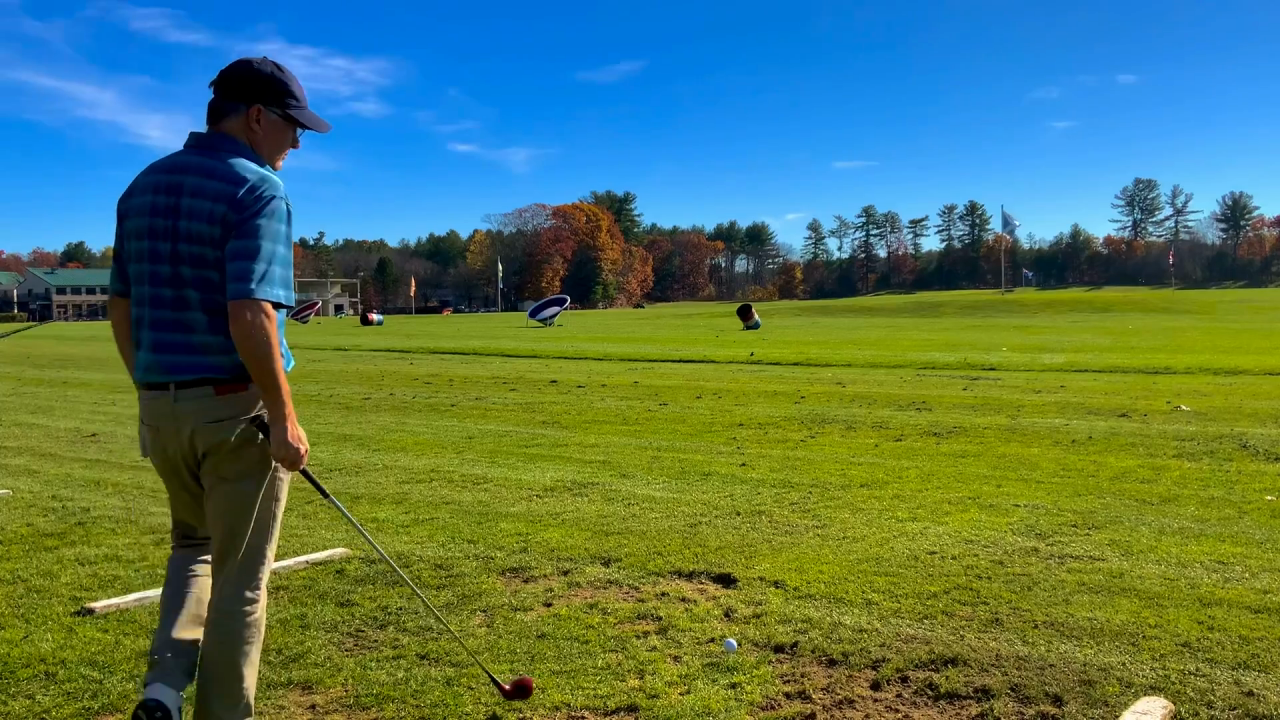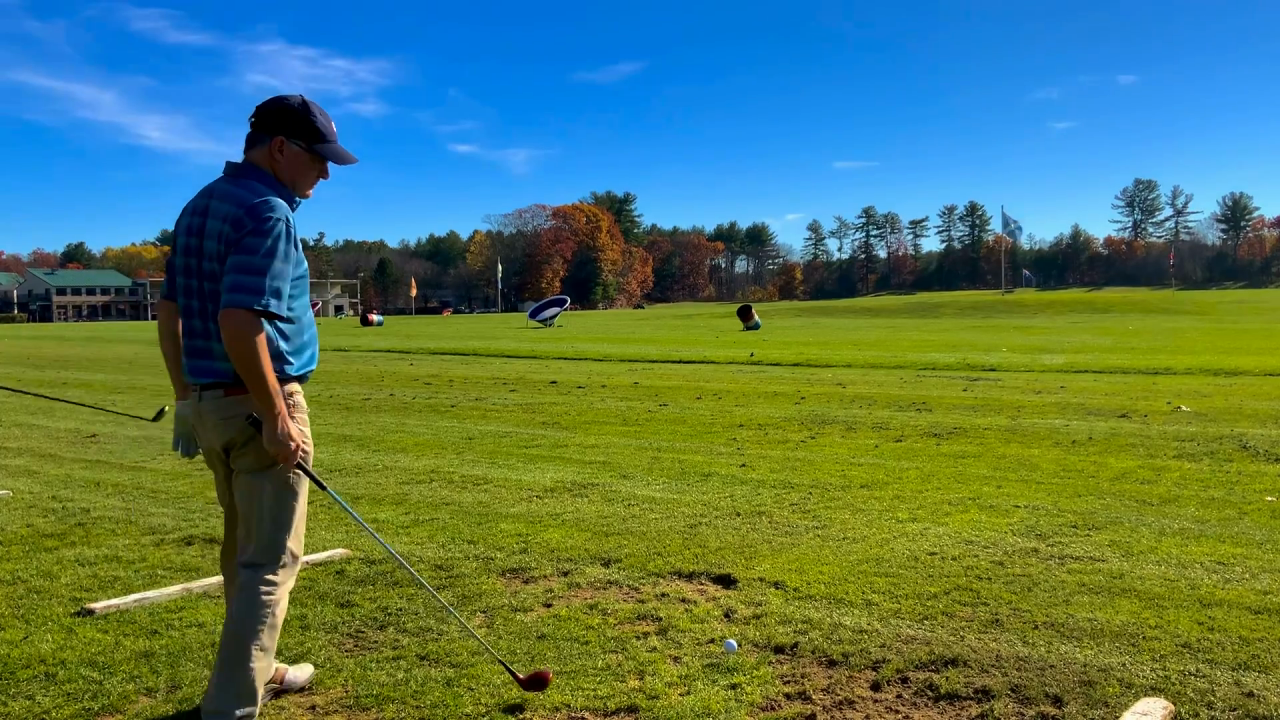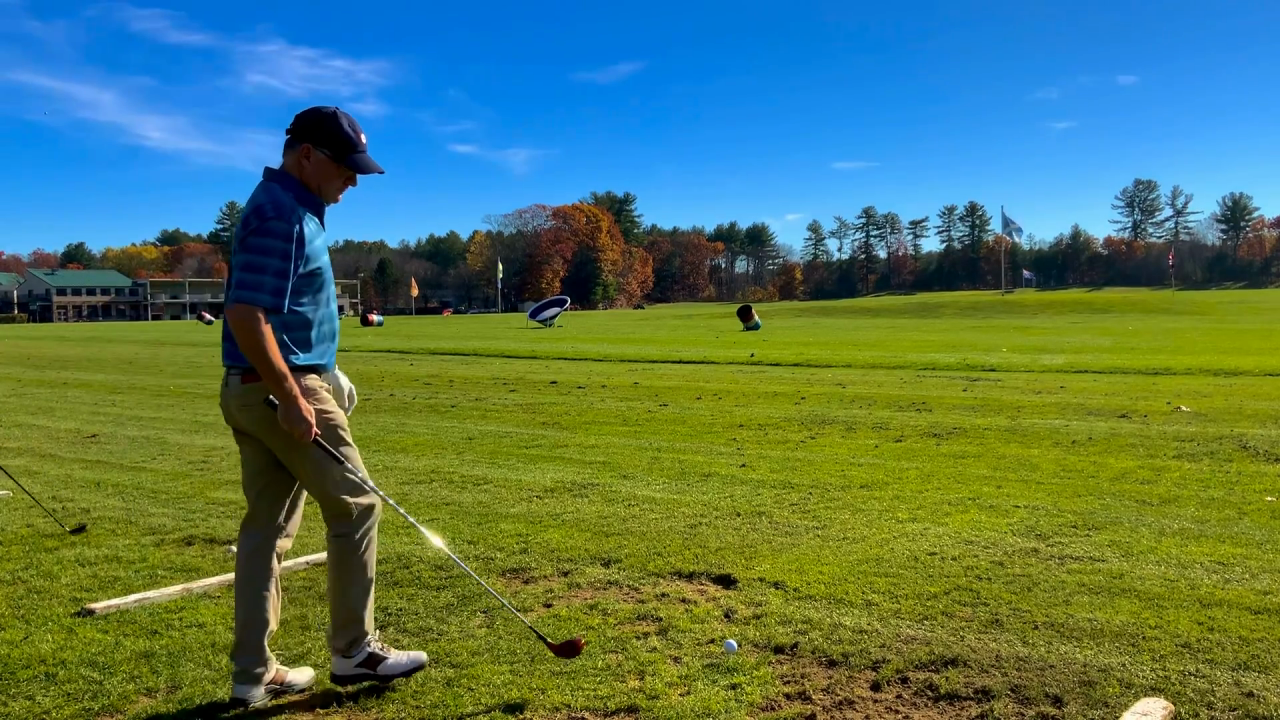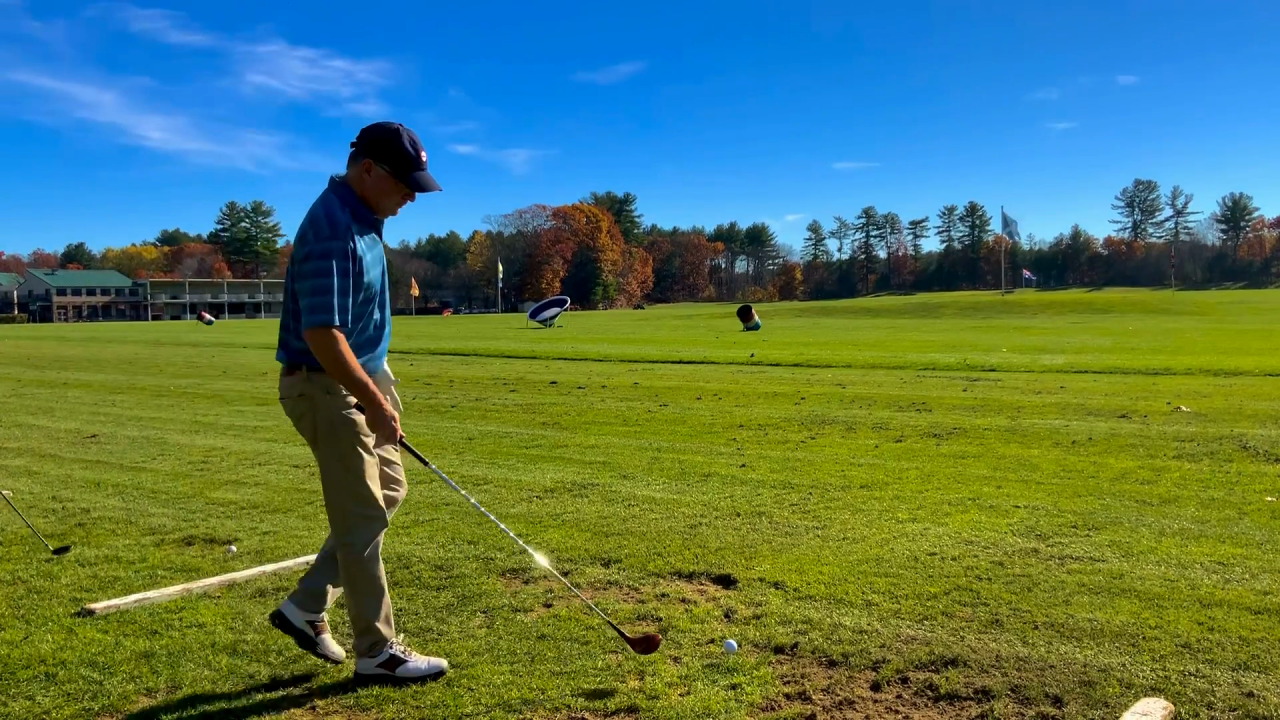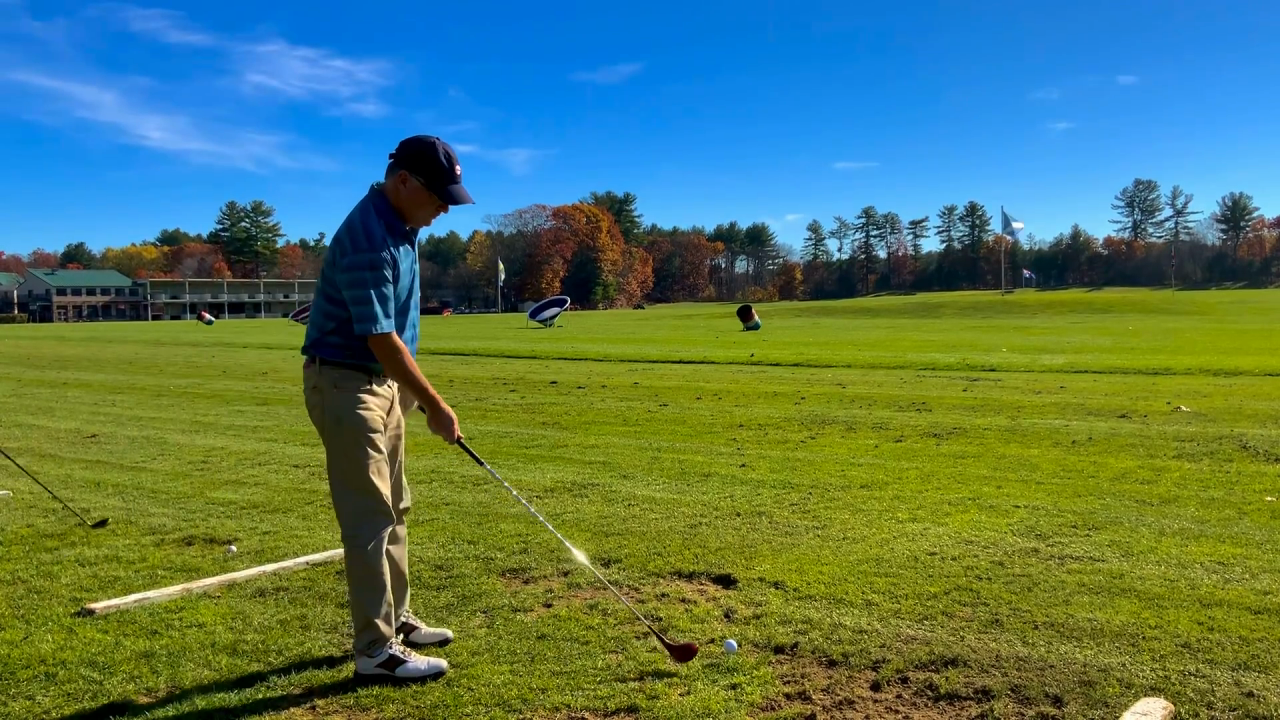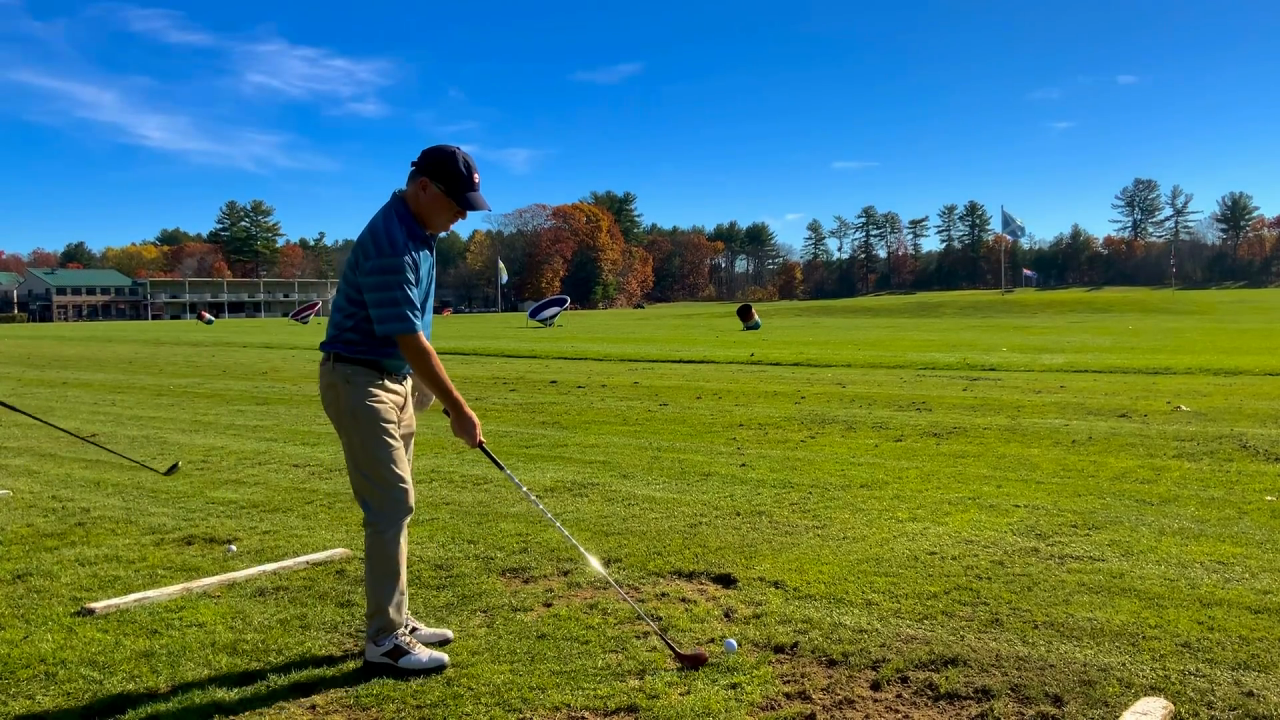
dt=0.4s
person 1, frame 1
left shoulder: (143, 186)
right shoulder: (257, 190)
left elbow: (122, 308)
right elbow: (250, 318)
right wrist: (285, 418)
left hip: (161, 408)
right hip: (237, 408)
left knee: (195, 547)
right knee: (240, 581)
person 1, frame 2
left shoulder: (201, 206)
right shoulder: (267, 213)
left elbow: (170, 310)
right elbow: (238, 323)
left wrist: (186, 401)
right wrist: (278, 418)
left hip: (209, 403)
right hip: (259, 407)
left knee: (243, 548)
right knee: (268, 562)
left ankle: (255, 670)
person 1, frame 3
left shoulder: (284, 206)
right shoulder: (281, 215)
right elbow: (244, 315)
left wrist: (328, 369)
right wrist: (293, 398)
left hip: (250, 392)
right hip: (282, 393)
left knee: (265, 528)
right knee: (354, 510)
left ankle: (251, 673)
right ankle: (356, 650)
person 1, frame 4
left shoulder: (359, 217)
right shoulder: (334, 230)
right elbow: (321, 335)
left wrist: (376, 373)
right wrist: (375, 402)
left hip: (345, 384)
right hip: (326, 389)
left knee: (387, 490)
right knee: (362, 519)
left ankle: (306, 606)
right ankle: (376, 651)
person 1, frame 5
left shoulder: (399, 225)
right shoulder: (368, 241)
right elbow: (381, 341)
left wrist: (413, 390)
right wrist: (435, 406)
left hip: (380, 383)
right hip: (346, 385)
left knee: (391, 511)
right knee: (368, 517)
left ankle: (392, 619)
right ankle: (375, 650)
person 1, frame 6
left shoulder: (419, 231)
right shoulder: (390, 245)
right elbow: (410, 341)
left wrist: (421, 379)
right wrist: (459, 409)
left hip: (393, 380)
right hip: (358, 381)
left knee: (395, 502)
right knee: (391, 503)
left ankle: (393, 622)
right ankle: (383, 638)
